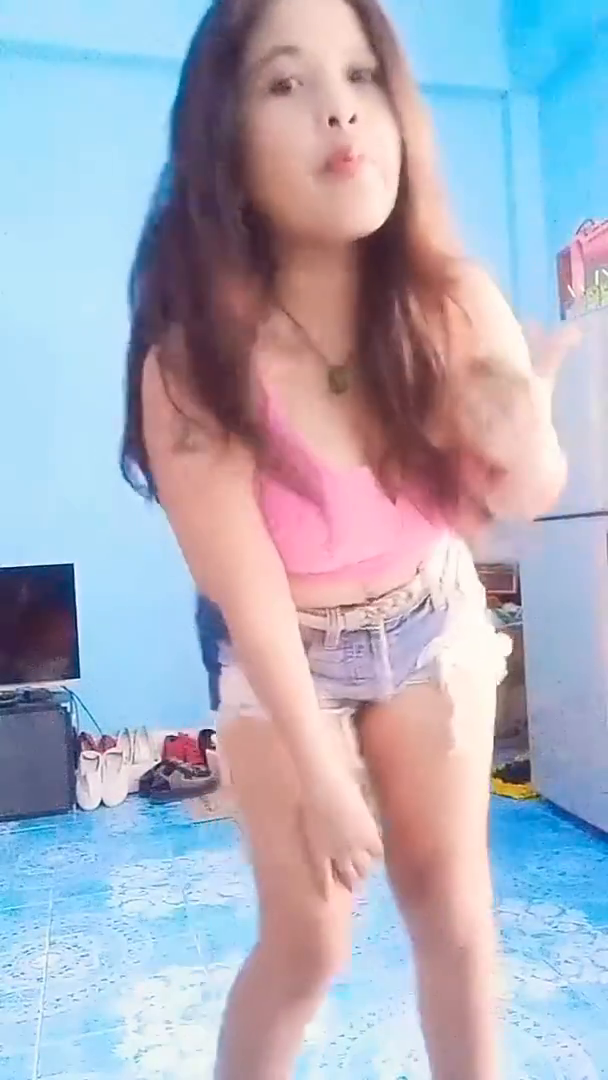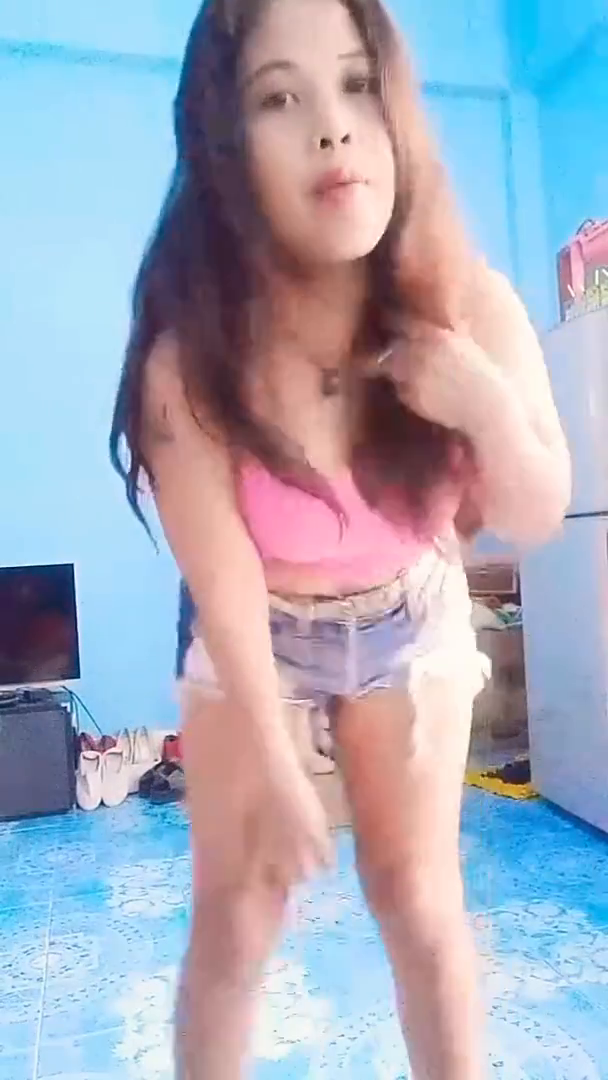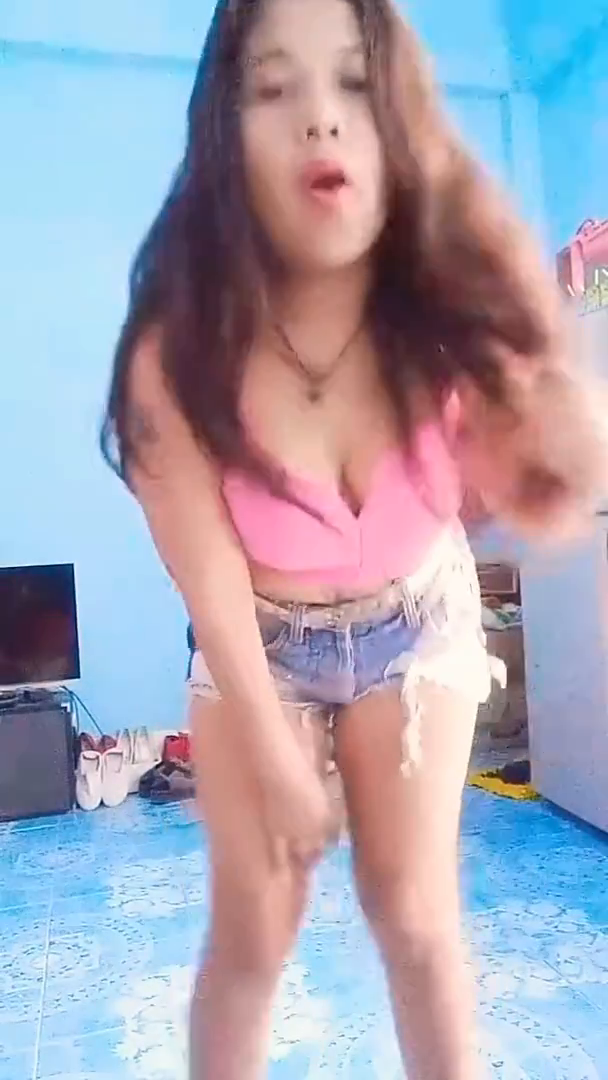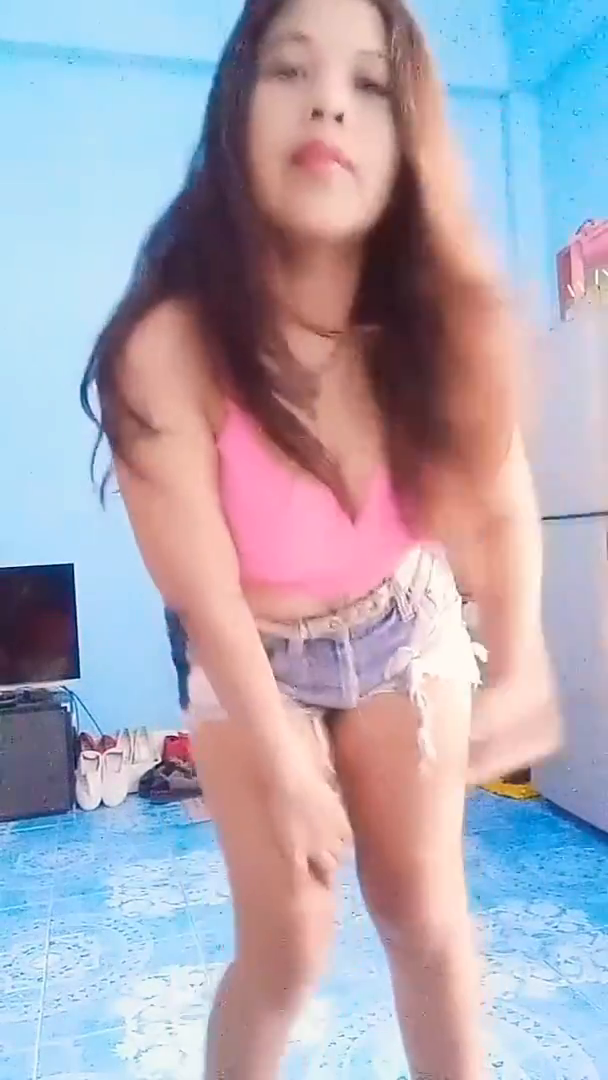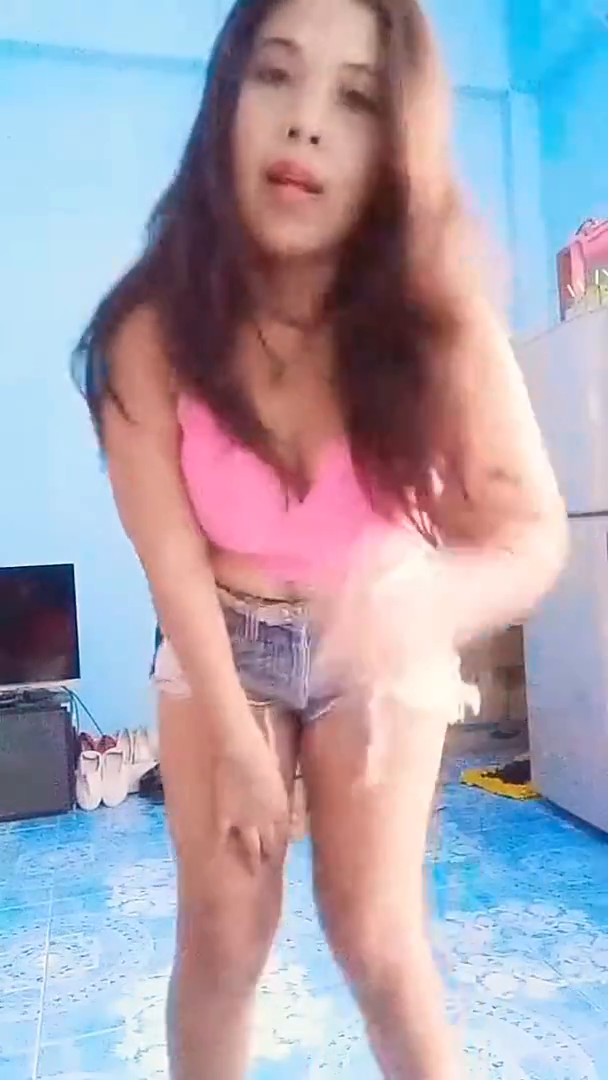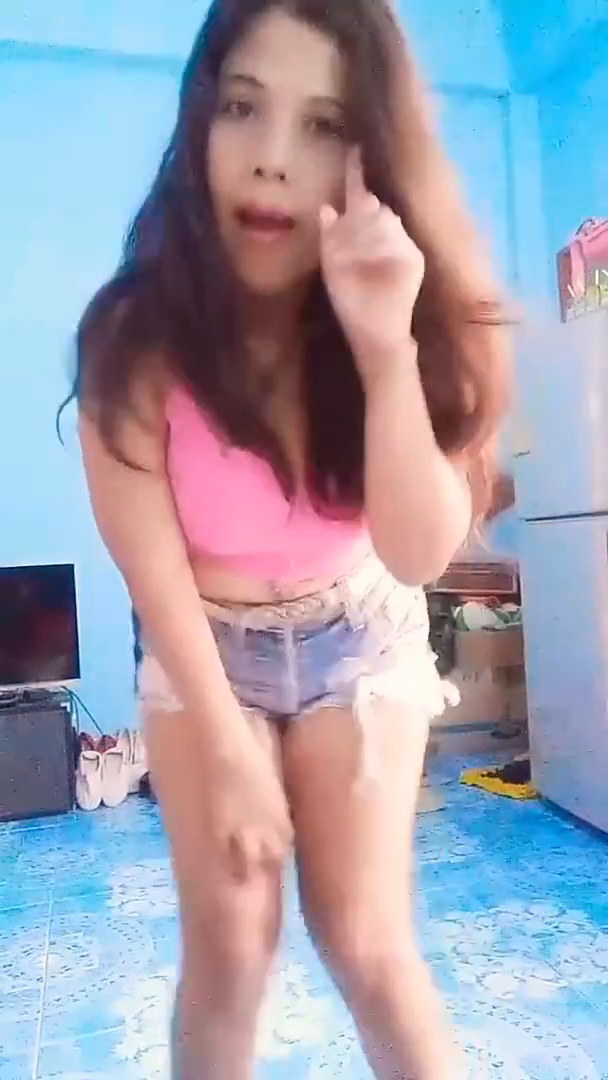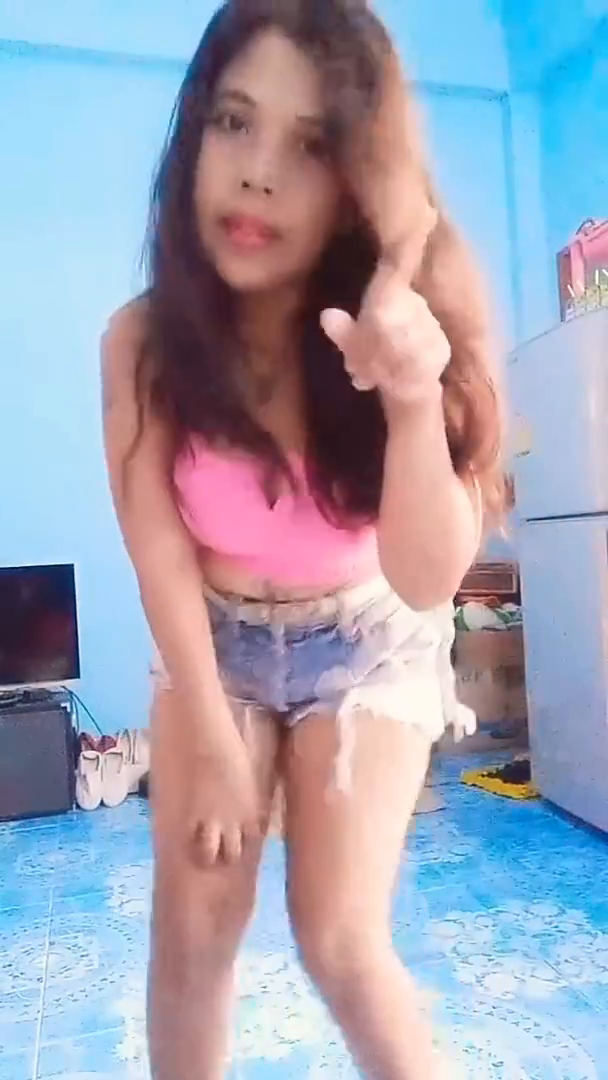
dt=0.4s
person 1, frame 1
left shoulder: (453, 303)
right shoulder: (190, 364)
left elbow: (521, 503)
right elbow: (251, 601)
left wrist: (529, 447)
right wrist: (321, 787)
left hip: (433, 625)
right hip: (288, 658)
left knee: (452, 901)
right knee: (308, 937)
person 1, frame 2
left shoulder: (466, 305)
right shoulder: (194, 355)
left elbow: (537, 515)
right elbow: (224, 583)
left wrist: (492, 418)
right wrist: (270, 770)
left hip: (410, 625)
right hip: (259, 640)
left knee: (421, 904)
right knee: (236, 914)
person 1, frame 3
left shoulder: (453, 327)
right shoulder: (178, 355)
right elbow: (209, 586)
right wrist: (272, 763)
left hip: (414, 633)
right hip: (257, 647)
left knee: (411, 910)
right knee: (251, 925)
person 1, frame 4
left shoulder: (445, 321)
right shoulder: (170, 345)
left elbow: (493, 515)
right elbow: (204, 588)
left wrist: (519, 669)
right wrist: (286, 774)
left hip: (408, 633)
right hip: (250, 656)
left knee: (427, 914)
right knee: (290, 944)
person 1, frame 5
left shoulder: (431, 314)
right shoulder: (153, 329)
left elbow: (536, 535)
right elbow: (172, 557)
left wrist: (440, 606)
right wrist: (239, 747)
left hip: (388, 640)
right hip: (219, 643)
left knee: (374, 939)
right knee: (221, 936)
person 1, frame 6
left shoulder: (410, 312)
right shoulder: (132, 326)
left elbow: (419, 553)
right elbow: (151, 562)
left wrist: (385, 345)
right wrist: (225, 747)
left hip: (359, 642)
right hip: (203, 649)
left knee: (364, 941)
right knee: (232, 942)
person 1, frame 7
left shoulder: (401, 328)
right shoulder: (144, 342)
left elbow: (428, 578)
right elbow: (163, 560)
left wrist: (413, 407)
right wrist: (216, 741)
left hip: (367, 654)
right hip: (214, 644)
left knee: (338, 944)
right knee: (189, 930)
